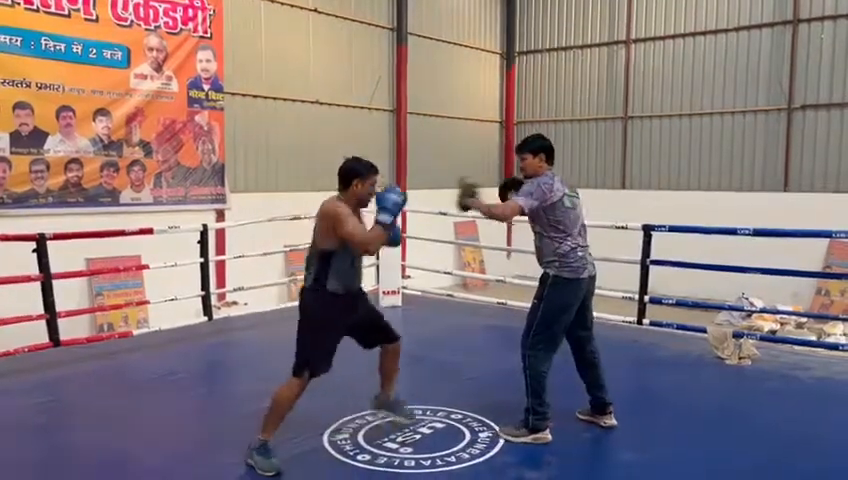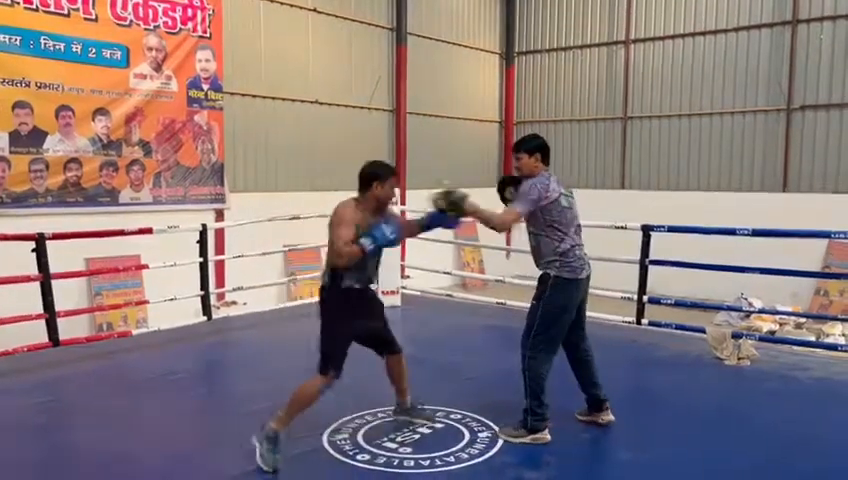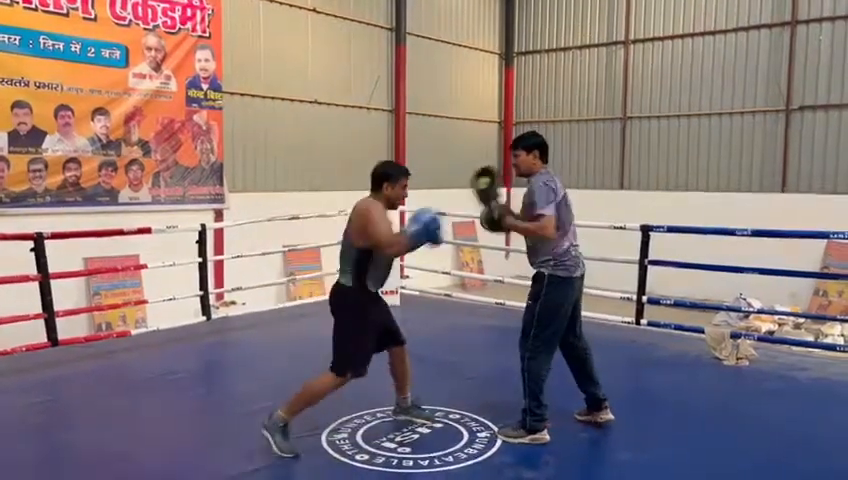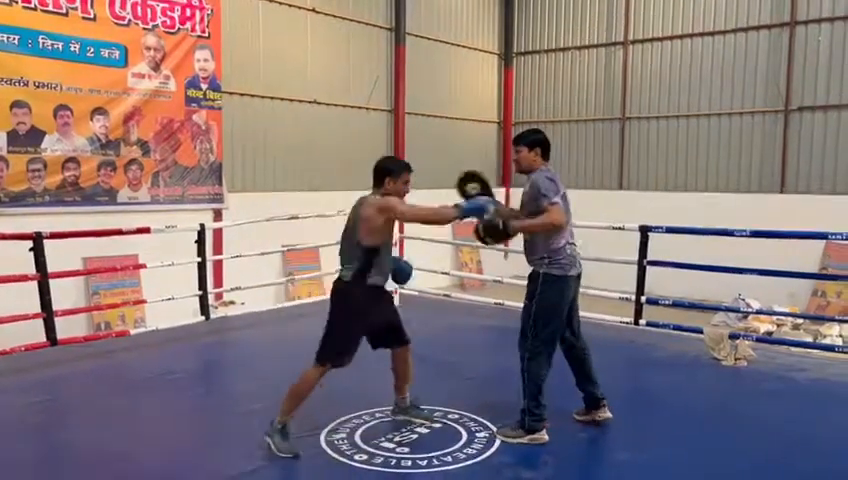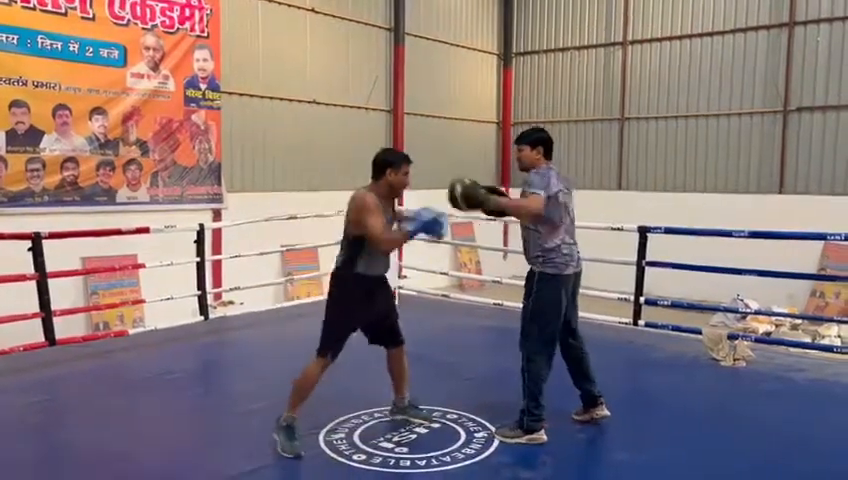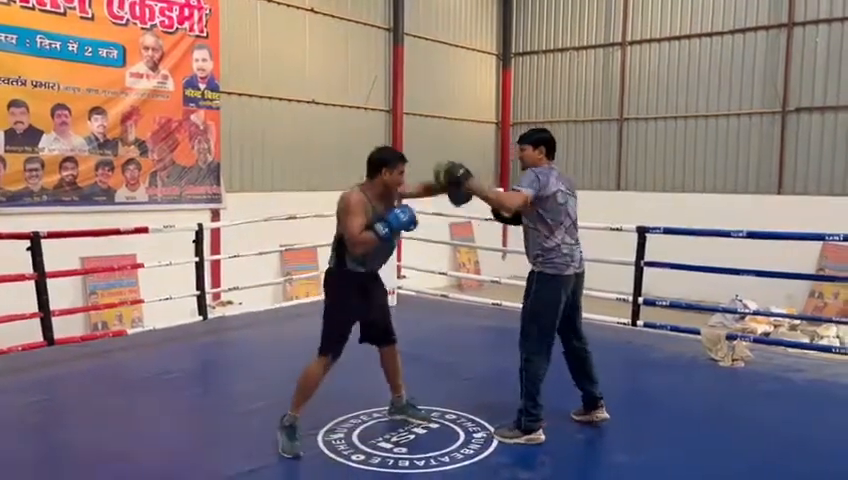
dt=0.1s
person 1, frame 1
left shoulder: (540, 186)
right shoulder: (562, 186)
left elbow: (502, 212)
left wrist: (471, 201)
right wrist: (519, 199)
left hip: (563, 276)
right hip: (583, 272)
left knee: (535, 346)
right knee: (582, 341)
left ankle: (536, 425)
right ankle: (602, 409)
person 1, frame 2
left shoulder: (536, 186)
right shoulder: (557, 186)
left elbow: (503, 223)
left wrist: (465, 205)
right wrist: (514, 204)
left hip: (560, 276)
right hip: (578, 272)
left knee: (535, 346)
right knee: (575, 341)
left ankle: (535, 425)
right ankle: (599, 406)
person 1, frame 3
left shoulder: (540, 185)
right shoulder: (546, 183)
left elbow: (546, 231)
right elbow: (530, 220)
left wrist: (508, 222)
right wrist: (509, 213)
left hip: (554, 274)
right hip: (571, 271)
left knee: (534, 347)
right knee: (572, 340)
left ankle: (535, 425)
right ankle: (598, 406)
person 1, frame 4
left shoulder: (539, 180)
right shoulder: (542, 180)
left elbow: (557, 218)
right elbow: (526, 217)
left wrist: (515, 225)
right wrist: (498, 209)
left hip: (551, 274)
right hip: (568, 270)
left knee: (533, 347)
right knee: (570, 337)
left ankle: (533, 425)
right ankle: (596, 403)
person 1, frame 5
left shoulder: (539, 177)
right shoulder: (559, 180)
left elbow: (532, 206)
left wrist: (488, 199)
right wrist: (498, 203)
left hip: (548, 271)
right hip: (569, 267)
left knee: (535, 346)
right knee: (569, 336)
left ankle: (532, 425)
right ankle: (593, 402)
person 1, frame 6
left shoulder: (537, 176)
right shoulder: (565, 181)
left elbow: (510, 202)
left wrist: (469, 182)
right wrist: (520, 218)
left hip: (549, 272)
right hip: (573, 268)
left knee: (534, 347)
right knee: (573, 338)
left ankle: (529, 425)
right ankle: (593, 403)
person 2, frame 1
left shoulder: (350, 210)
right shoulder: (336, 210)
left elbow: (359, 246)
right elbow: (367, 245)
left wrist: (386, 232)
right wrist: (387, 213)
left hip: (348, 295)
right hip: (321, 300)
left knee: (391, 342)
right knee: (303, 376)
left ankle: (386, 398)
right ankle: (259, 446)
person 2, frame 2
left shoulder: (378, 210)
right shoulder: (347, 211)
left elbow: (401, 230)
right elbow: (339, 258)
left wrist: (435, 219)
right wrist: (370, 241)
left hip: (362, 296)
right hip: (341, 300)
left knee: (393, 353)
right knee: (328, 375)
left ankle: (405, 406)
right ankle: (269, 434)
person 2, frame 3
left shoulder: (376, 210)
right shoulder: (371, 209)
left elbow: (388, 246)
right elbow: (392, 248)
left wrist: (423, 233)
right wrist: (420, 228)
left hip: (367, 295)
right hip: (353, 298)
left knee: (397, 345)
right knee: (342, 373)
left ankle: (404, 404)
right ankle: (278, 421)
person 2, frame 4
left shoulder: (367, 204)
right shoulder: (382, 205)
right elbow: (429, 216)
left wrist: (390, 262)
right wrist: (472, 207)
left hip: (372, 291)
right hip: (352, 295)
left knee: (401, 345)
right knee: (325, 364)
left ankle: (402, 405)
right ankle: (278, 426)
person 2, frame 5
left shoulder: (386, 199)
right shoulder: (366, 200)
left elbow: (400, 218)
right elbow: (383, 244)
left wrist: (424, 221)
right wrist: (414, 224)
left hip: (375, 283)
right hip: (351, 284)
left knee: (396, 344)
right knee: (325, 358)
left ankle: (402, 405)
right ankle: (286, 423)
person 2, frame 6
left shoulder: (387, 194)
right shoulder: (354, 199)
left elbow: (411, 192)
right elbow: (356, 245)
left wrist: (441, 187)
right wrist: (387, 226)
left hip: (369, 280)
right hip: (344, 281)
left knee: (388, 343)
right knee: (326, 357)
left ankle: (399, 403)
right ankle: (289, 422)
